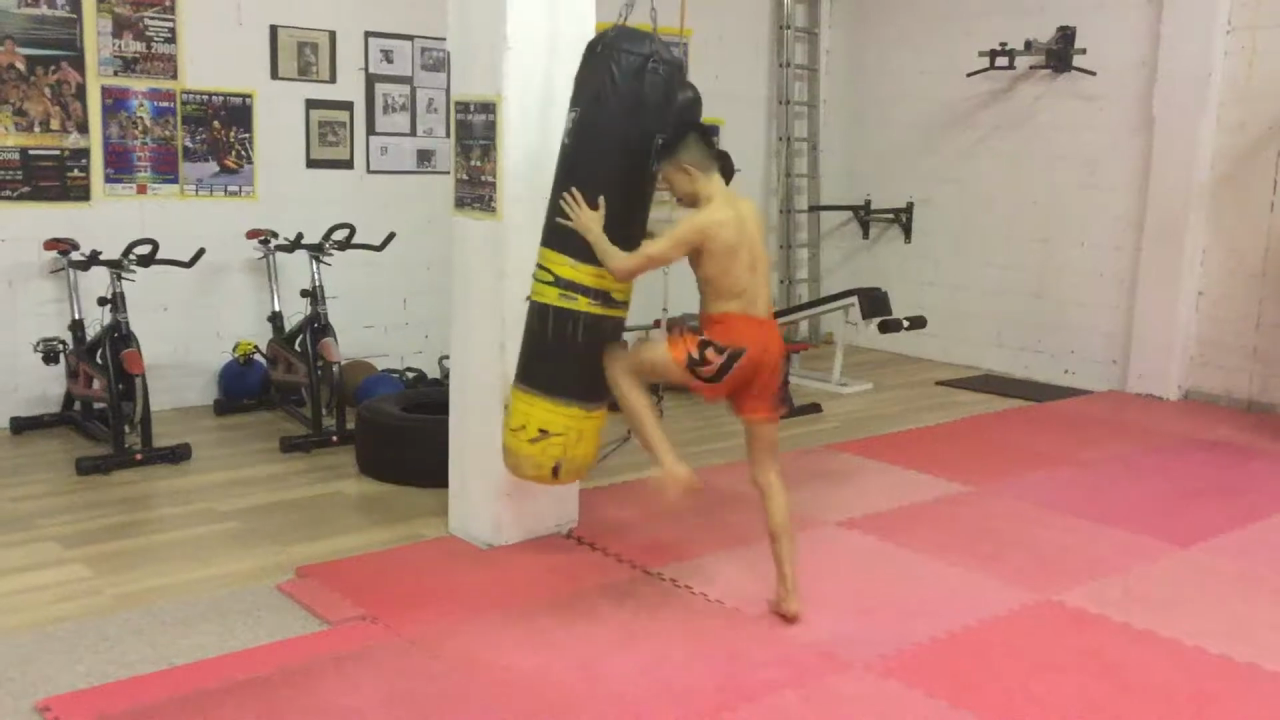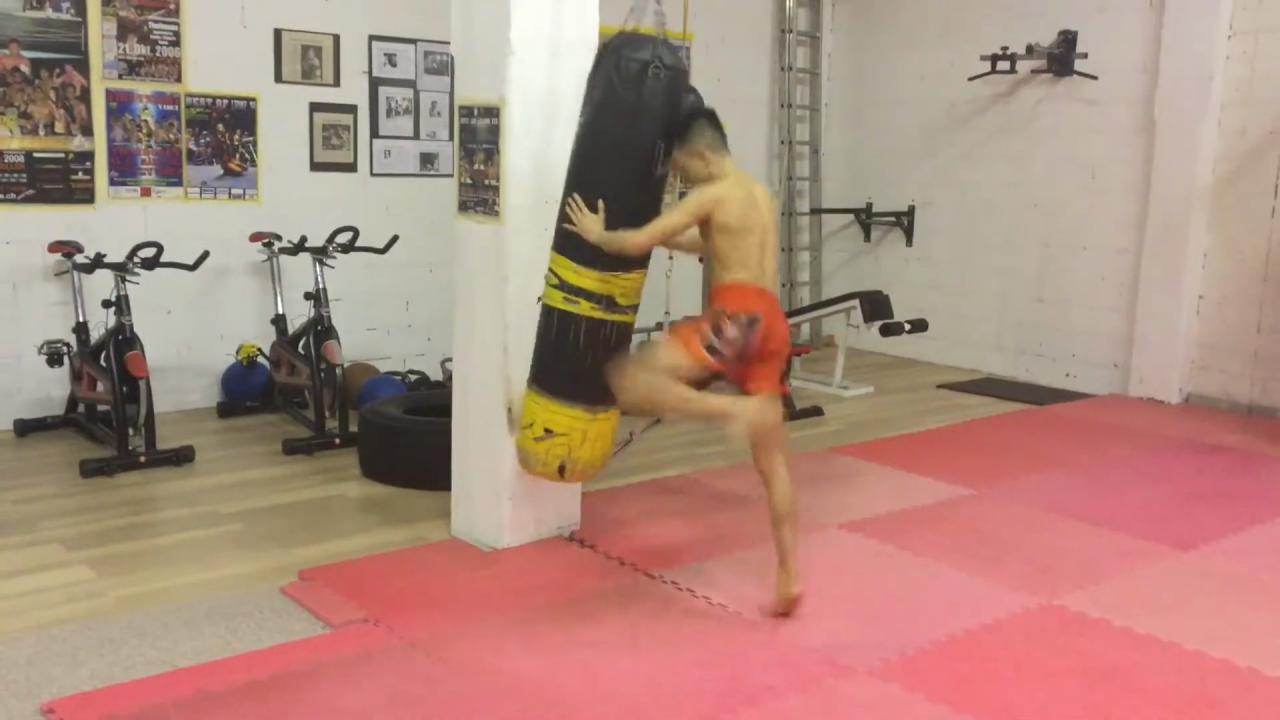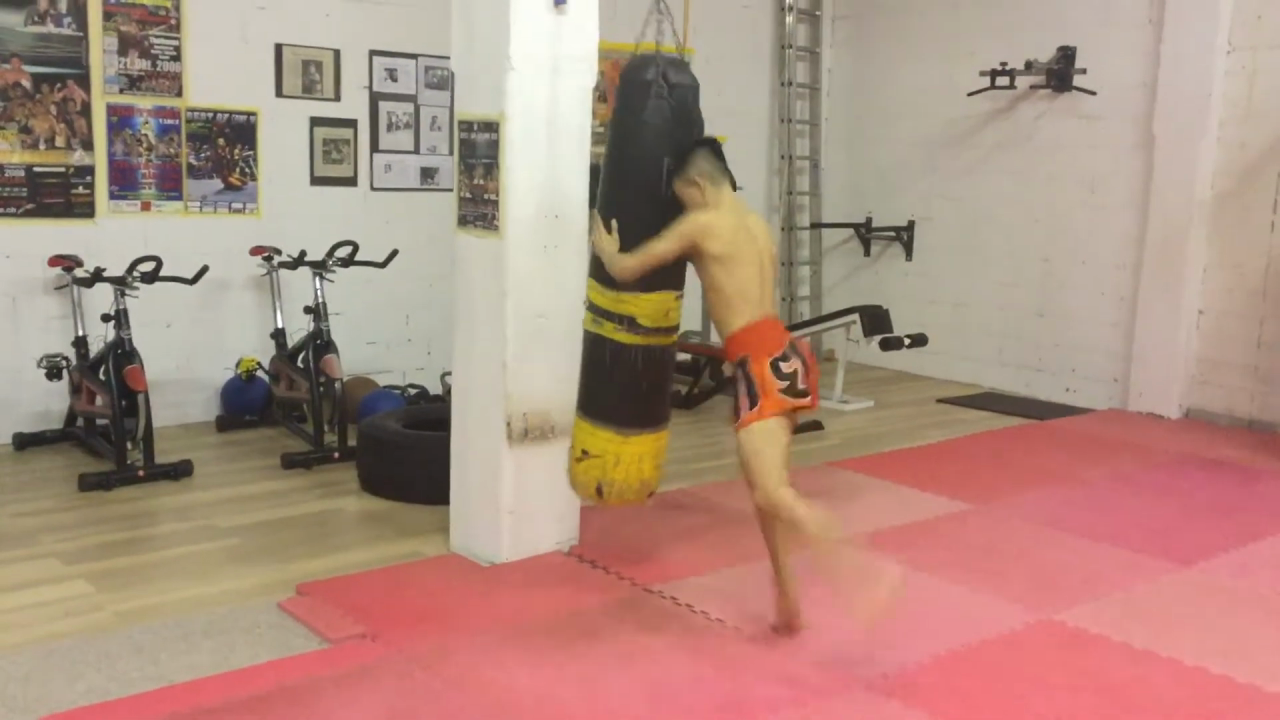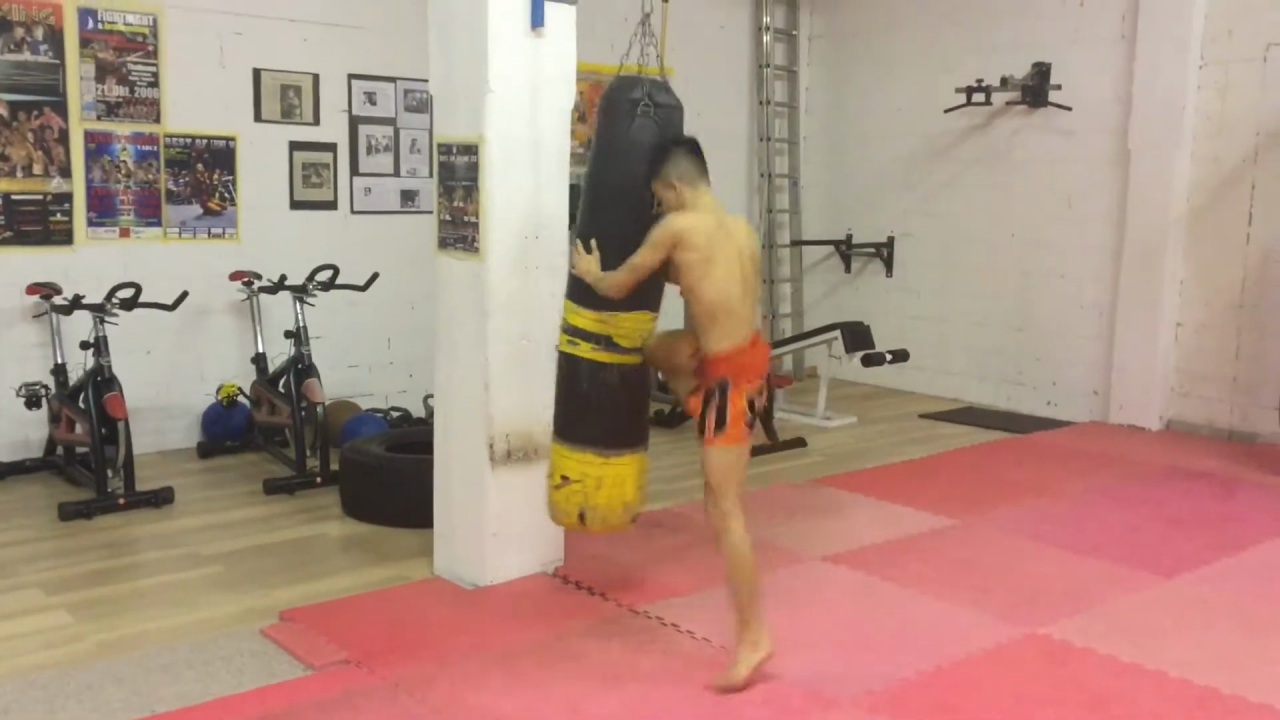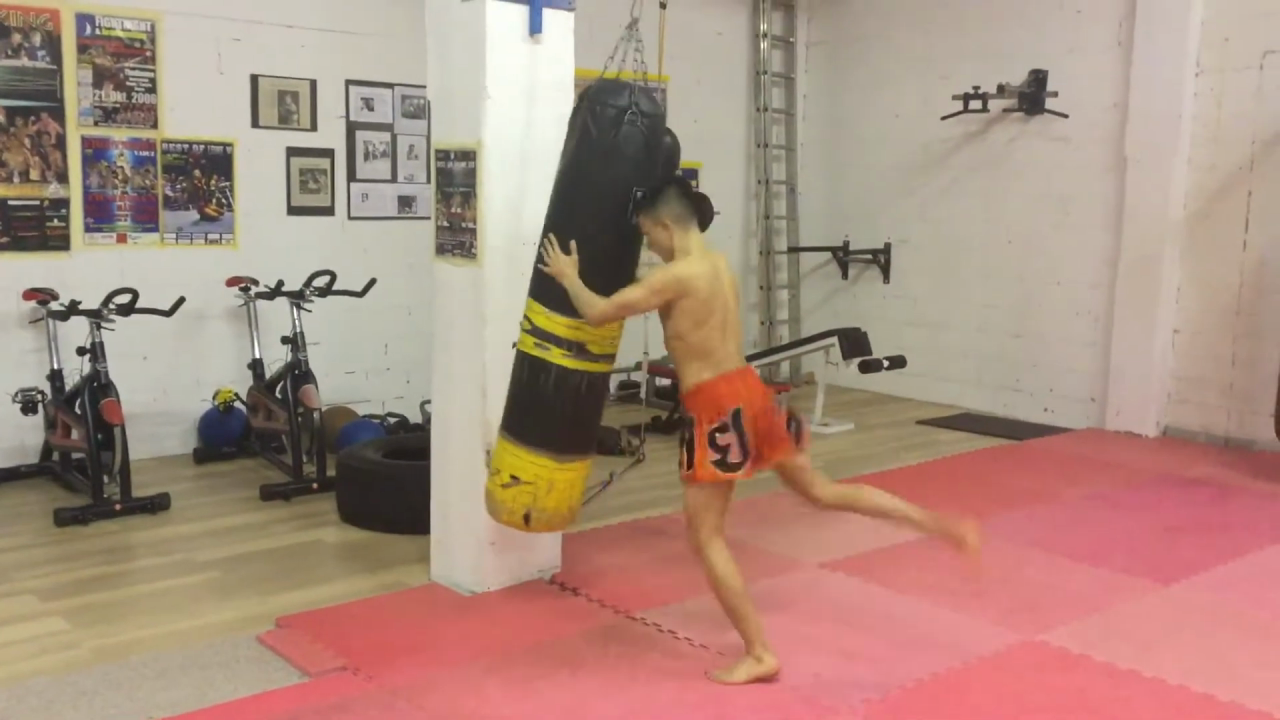
dt=1s
person 1, frame 1
left shoulder: (704, 221)
right shoulder: (748, 210)
left elbow: (627, 268)
left wrist: (594, 233)
right wrist: (664, 240)
left hip: (727, 344)
right hip: (768, 346)
left knee: (618, 361)
right knee: (766, 475)
left ankle: (670, 464)
right ankle: (787, 593)
person 1, frame 2
left shoulder: (712, 195)
right shoulder: (761, 194)
left elbow: (638, 243)
left wrist: (597, 234)
right wrist: (671, 237)
left hip: (737, 317)
right hip: (773, 324)
left knee: (629, 384)
right knee: (771, 458)
left ankle: (733, 411)
right ankle: (789, 579)
person 1, frame 3
left shoulder: (699, 224)
right shoulder: (760, 227)
left elbow: (625, 270)
left wrist: (606, 249)
left hip: (759, 359)
right hip: (783, 352)
left knee: (771, 491)
right knee: (762, 485)
left ankle: (867, 571)
right ankle: (786, 603)
person 1, frame 4
left shoulder: (678, 227)
right shoulder: (743, 229)
left elbow: (616, 287)
left wrist: (589, 270)
left hip: (731, 374)
right hip: (752, 353)
left knee: (723, 510)
right knee: (658, 346)
left ankle: (753, 639)
person 1, frame 5
left shoulder: (676, 276)
right shoulder: (719, 265)
left elbow: (598, 314)
left wrist: (567, 278)
left hip: (715, 412)
right hip: (752, 394)
left knee: (706, 541)
right knee: (822, 492)
left ankle: (761, 655)
right ankle: (945, 526)
